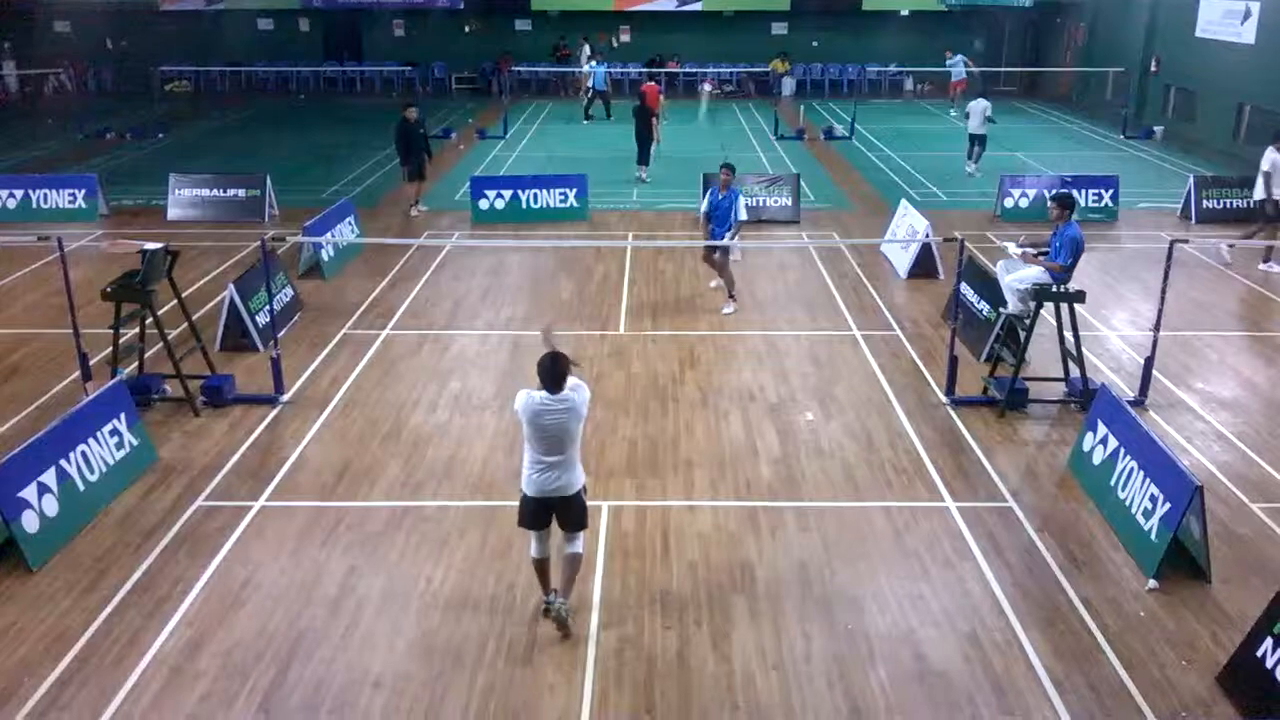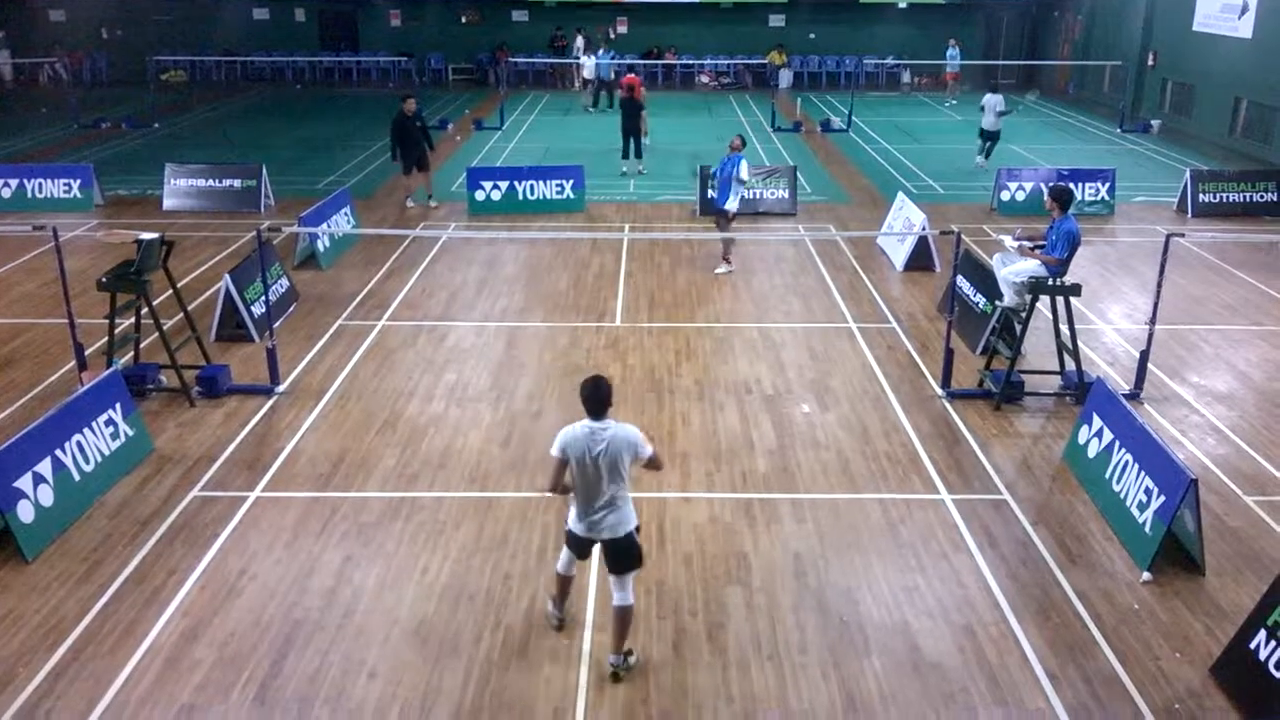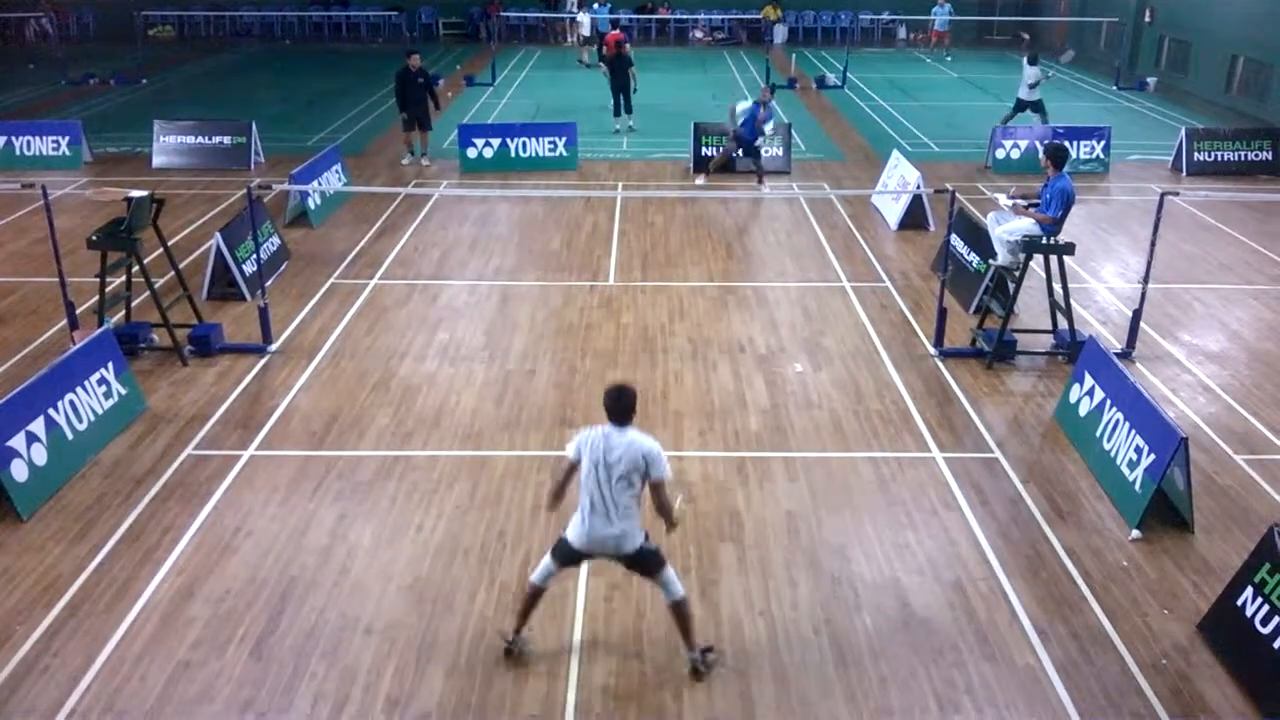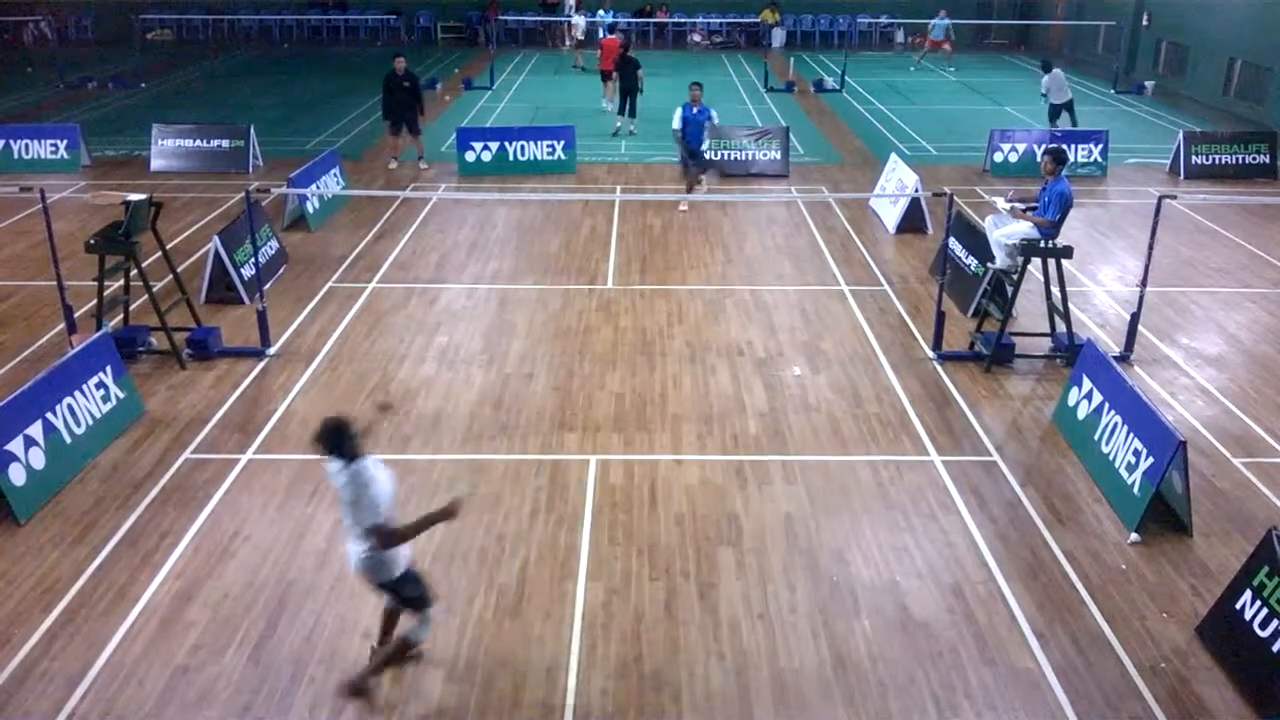
dt=0.7s
person 1, frame 1
left shoulder: (525, 402)
right shoulder: (578, 400)
right elbow: (571, 380)
left wrist: (550, 356)
right wrist: (557, 357)
left hip: (535, 487)
right hip: (569, 487)
left knee: (539, 543)
right knee: (574, 542)
left ankle: (548, 598)
right ankle: (563, 602)
person 1, frame 2
left shoulder: (568, 436)
right shoulder: (628, 434)
left elbow: (555, 486)
right elbow: (656, 464)
left hip: (581, 523)
right hip: (620, 525)
left knee: (568, 558)
right knee: (623, 589)
left ankle: (557, 610)
right ankle: (618, 657)
person 1, frame 3
left shoulder: (586, 438)
right shoulder: (649, 448)
left elbow: (560, 484)
right elbow: (661, 504)
left wrist: (553, 503)
right wrist: (671, 520)
left hip: (583, 535)
right hip: (626, 538)
left knee: (544, 572)
right knee: (670, 584)
left ankle: (515, 638)
right ankle: (695, 655)
person 1, frame 4
left shoulder: (336, 462)
right shoulder: (367, 483)
right elbow: (385, 537)
right wrist: (435, 517)
left hip: (364, 554)
right hip: (383, 562)
left knee: (400, 596)
right knee: (426, 616)
left ankle: (381, 650)
right ankle: (362, 679)
